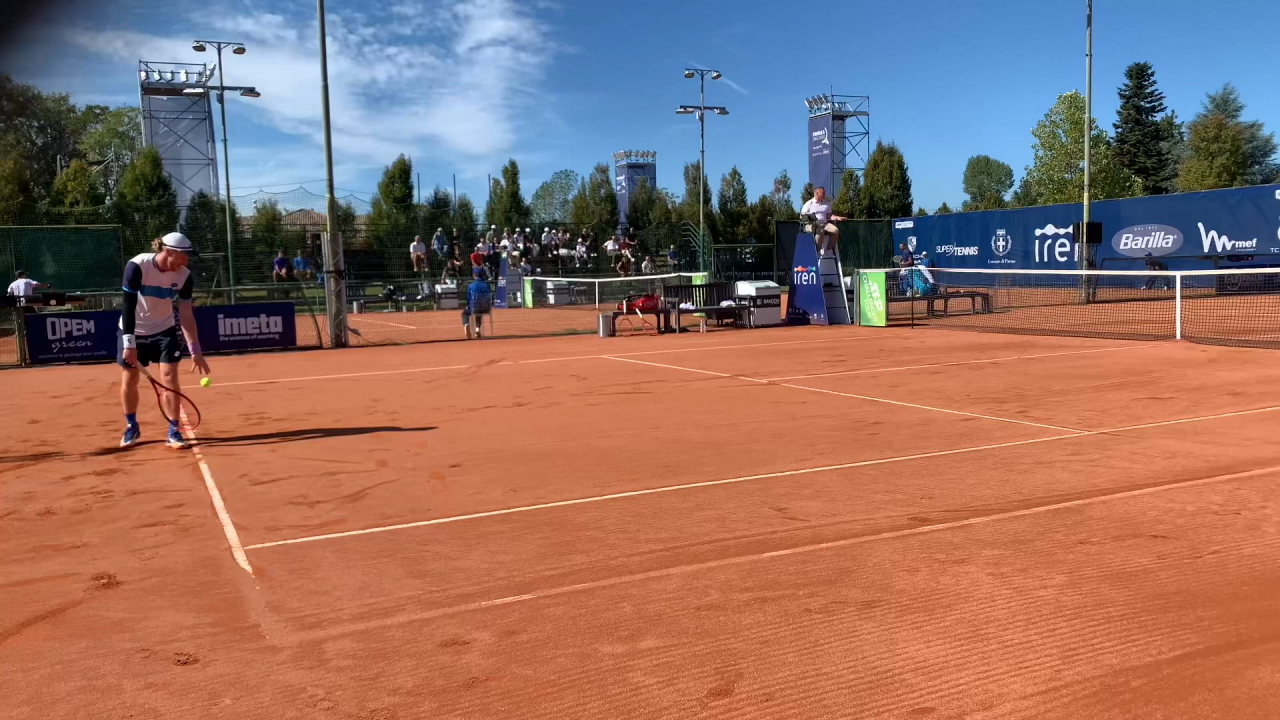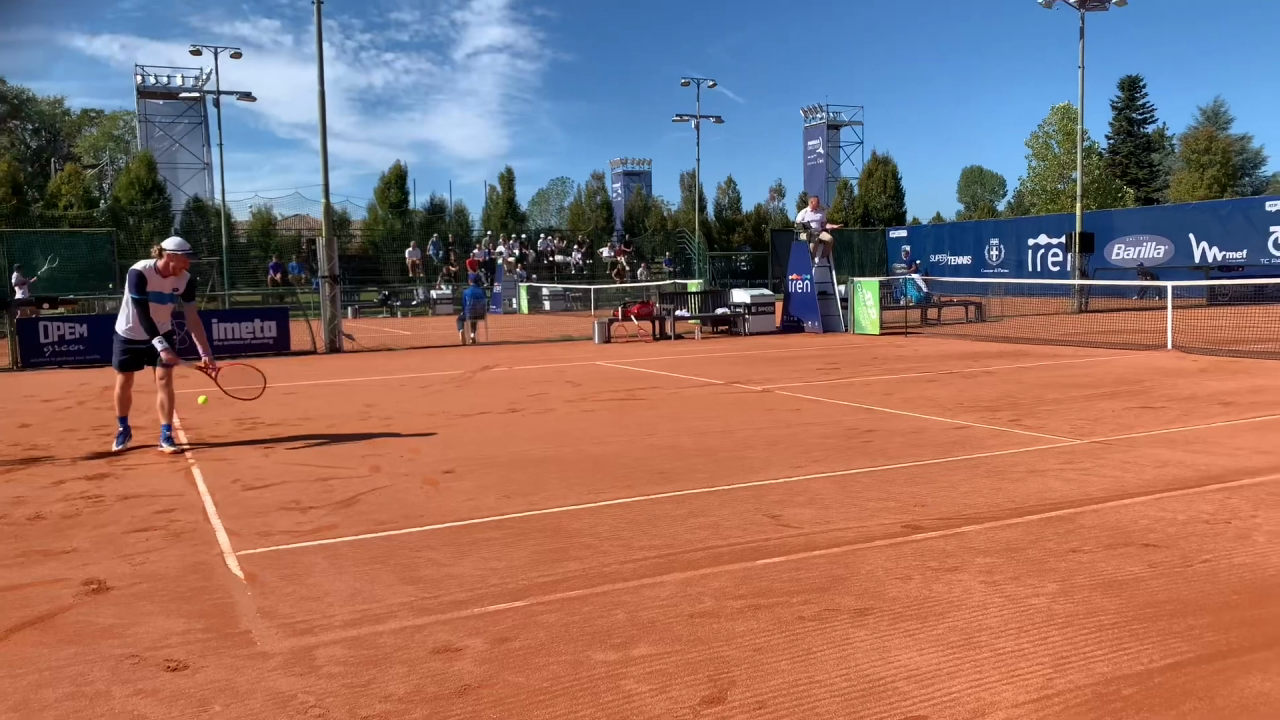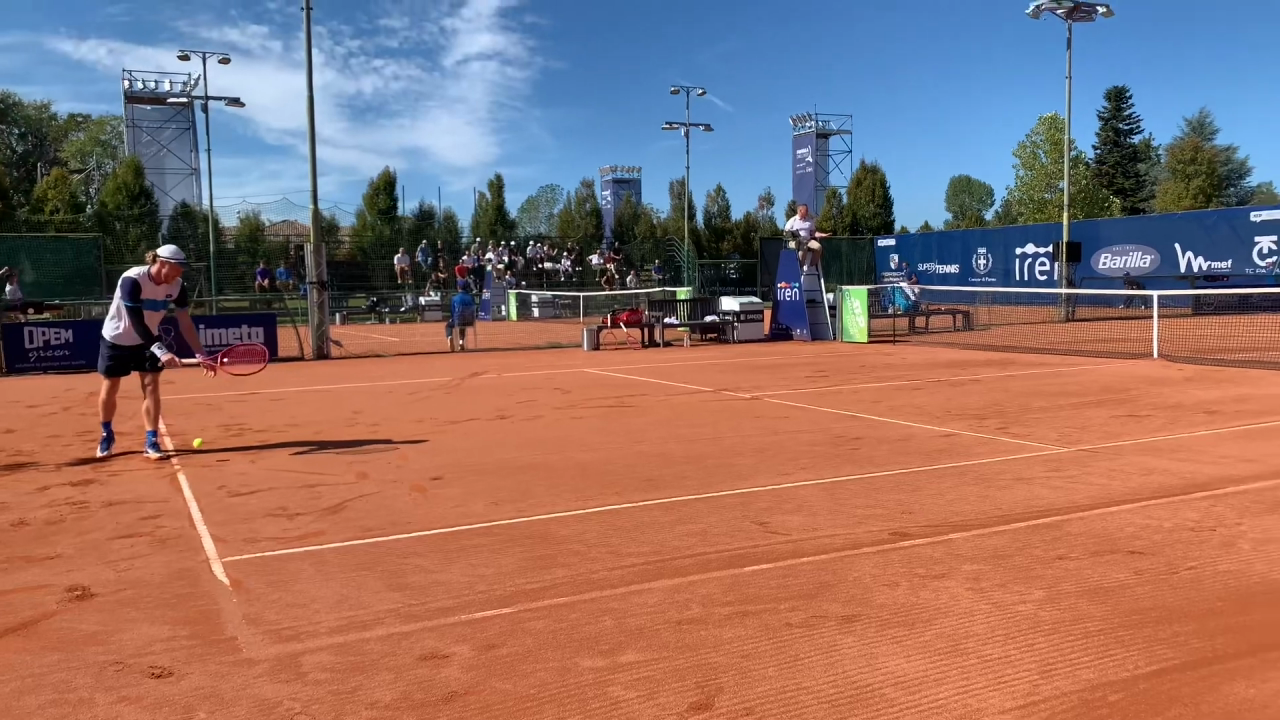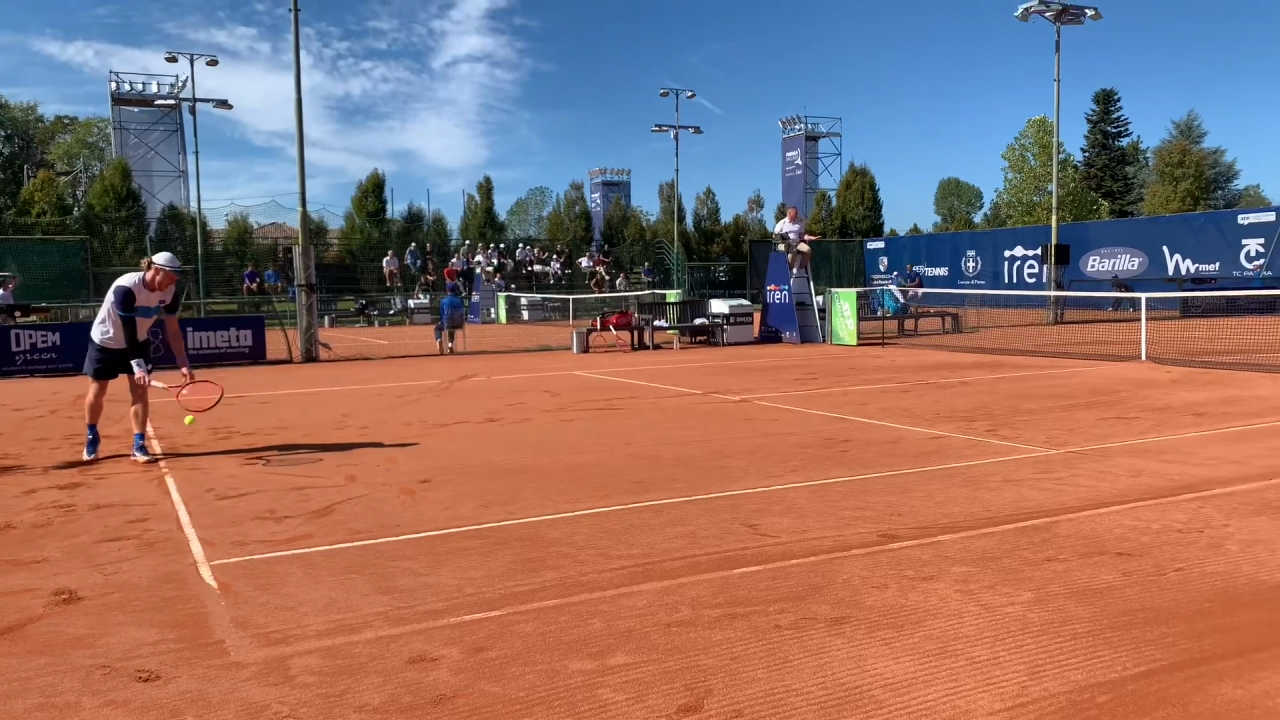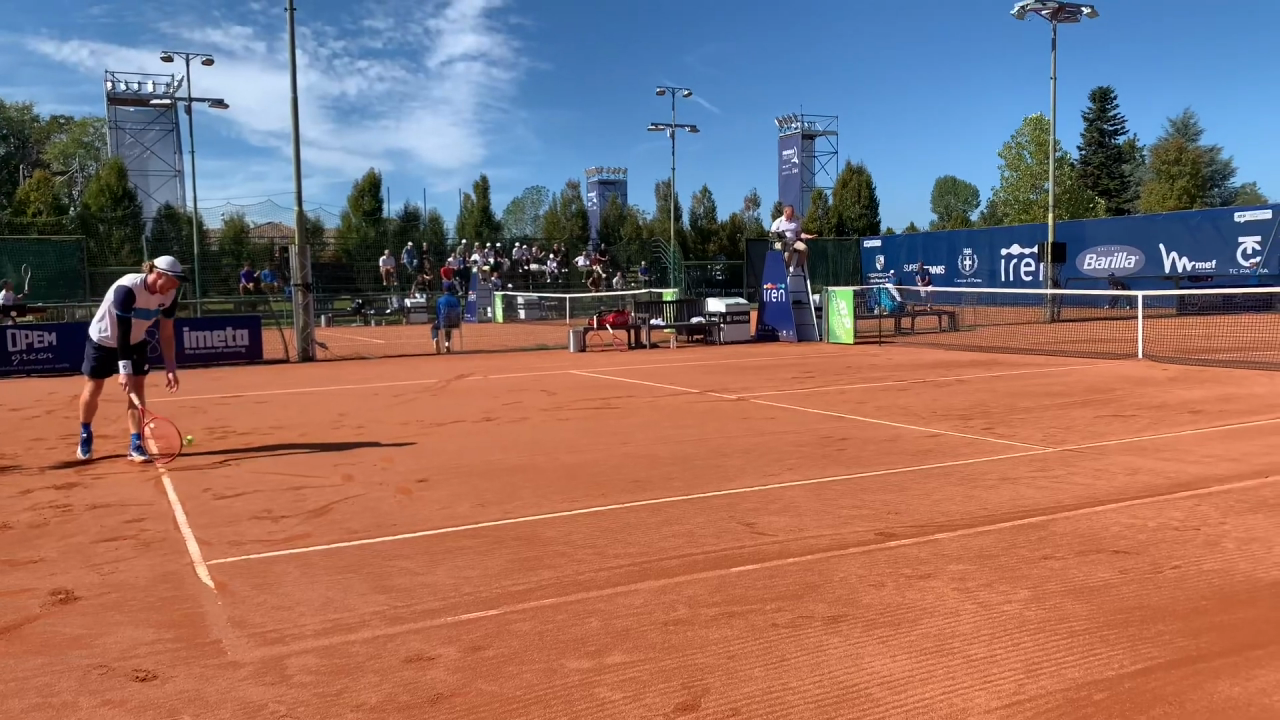
dt=0.2s
person 1, frame 1
left shoulder: (184, 276)
right shoulder: (137, 266)
left elbow: (186, 315)
right elbow: (129, 307)
left wrist: (195, 351)
right wrist: (129, 342)
left hip: (164, 329)
right hip: (133, 331)
left knee: (170, 376)
right knee: (129, 381)
left ankle: (173, 431)
right ankle: (132, 427)
person 1, frame 2
left shoulder: (185, 280)
right shoulder: (139, 273)
left elbow: (192, 318)
right elbow: (143, 315)
left wrist: (205, 353)
right wrist: (162, 346)
left hip: (162, 333)
right hip: (129, 335)
left knee: (164, 380)
right knee: (124, 385)
left ankle: (166, 436)
right ankle: (124, 430)
person 1, frame 3
left shoulder: (176, 286)
right shoulder: (132, 280)
left elbow: (185, 323)
right elbow: (138, 323)
left wrist: (201, 355)
right wrist: (162, 351)
left hip: (148, 340)
right hip: (115, 340)
left knee: (151, 387)
right knee: (109, 389)
left ankle: (151, 442)
right ankle: (107, 435)
person 1, frame 4
left shoulder: (170, 292)
right shoulder: (126, 288)
left elbow: (173, 330)
right elbow: (129, 332)
left wrist: (183, 363)
right wrist: (139, 367)
left hip: (138, 342)
right hip: (104, 342)
left knee: (140, 390)
right knee: (96, 392)
left ankle: (139, 445)
right ankle: (92, 437)
person 1, frame 5
left shoulder: (170, 296)
right shoulder: (128, 289)
left elbow: (166, 333)
right elbow: (122, 333)
left wrist: (170, 368)
right wrist: (124, 370)
left hip: (135, 343)
right hip: (102, 340)
left knee: (137, 389)
right knee: (92, 390)
left ankle: (136, 445)
right ankle: (85, 436)
